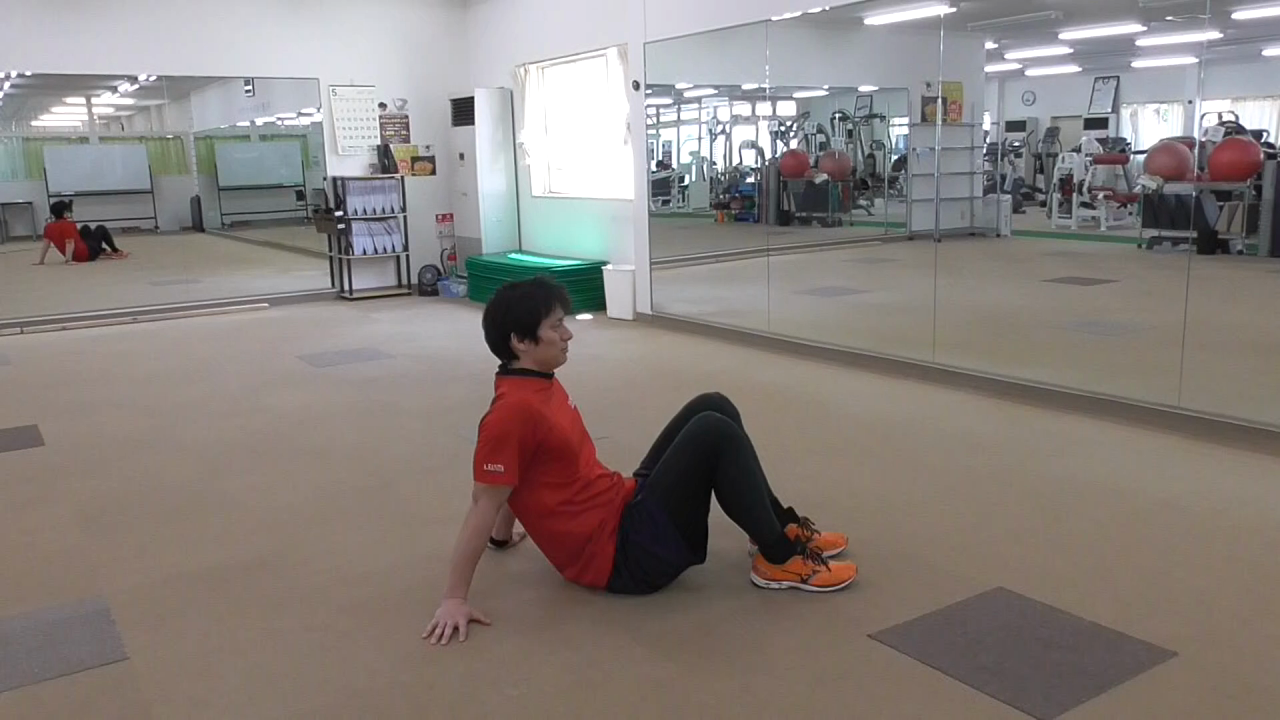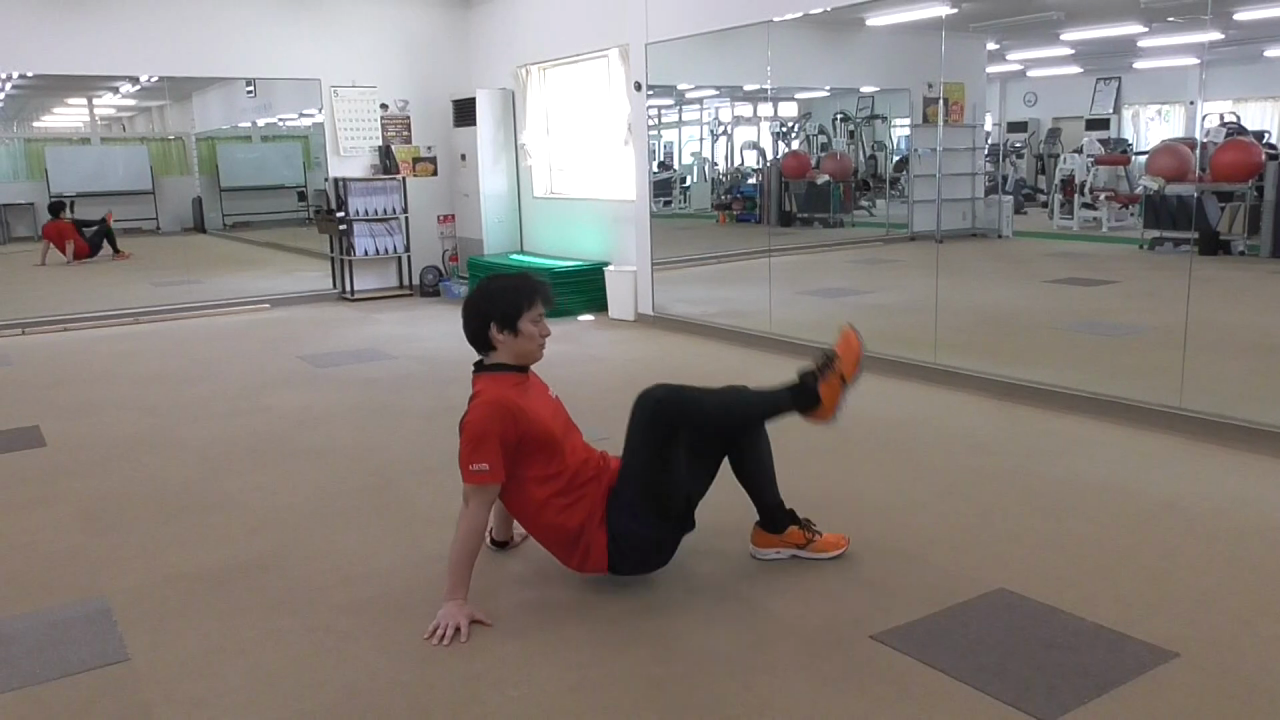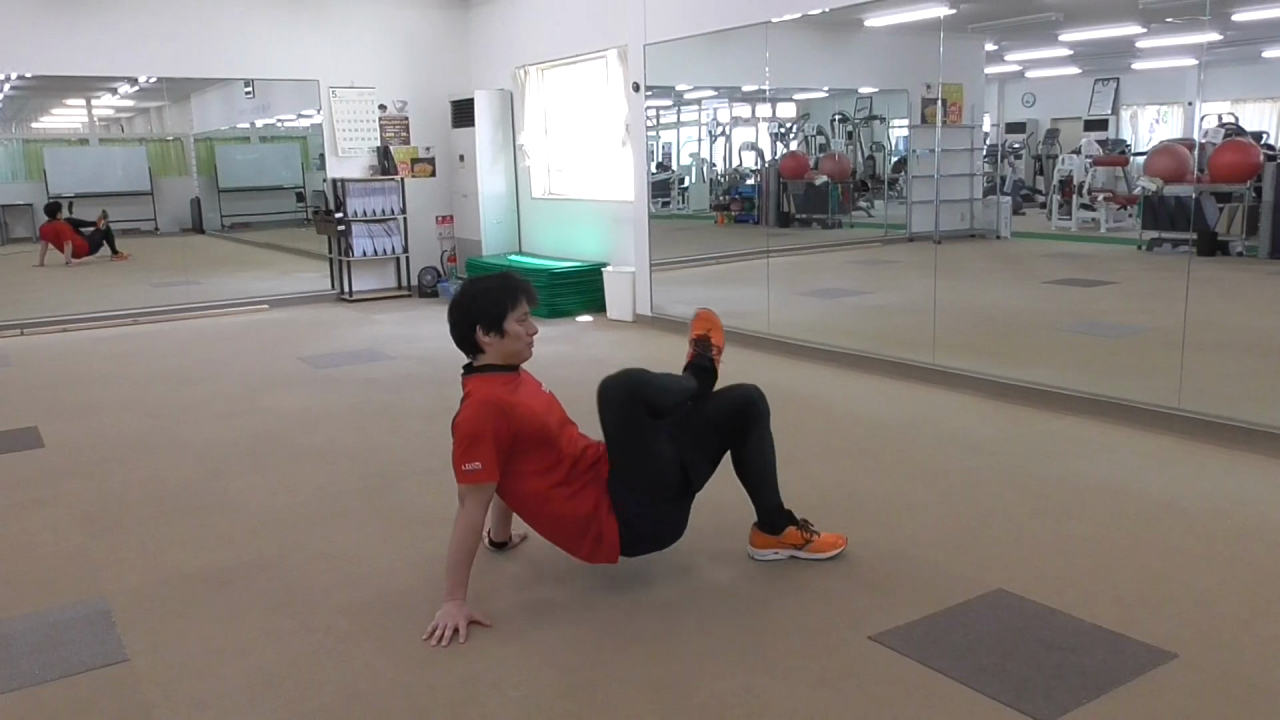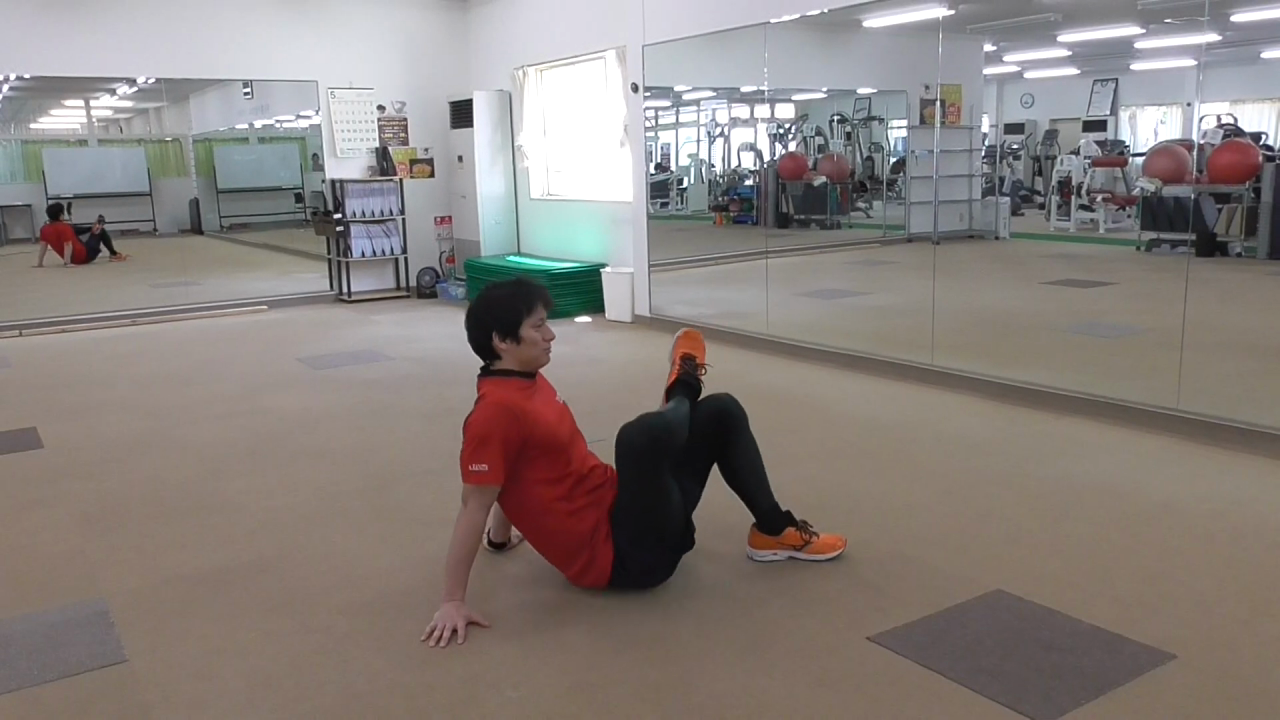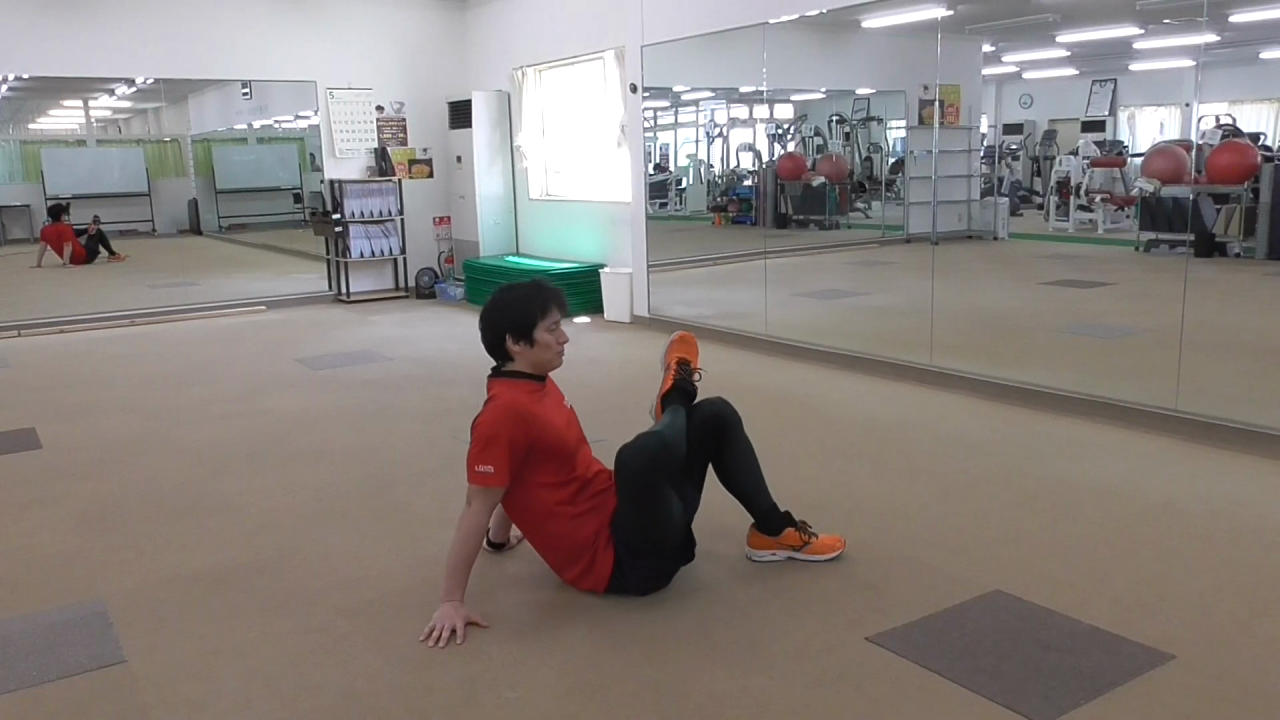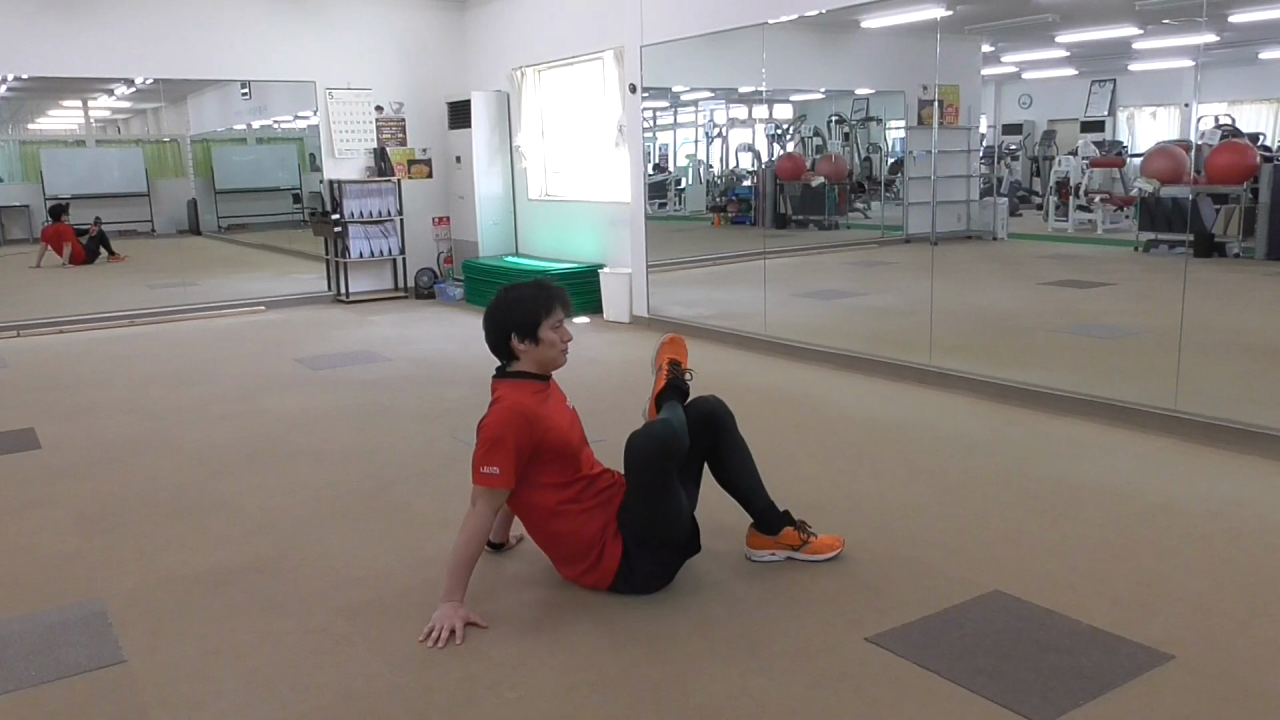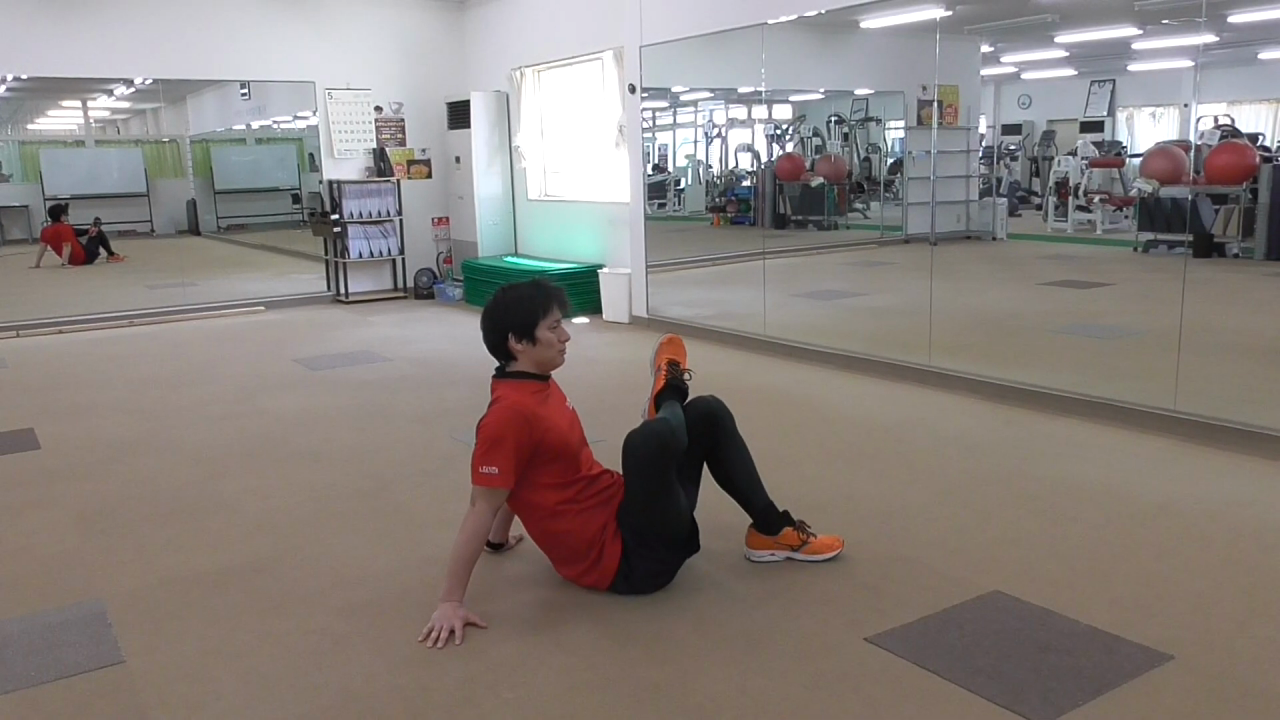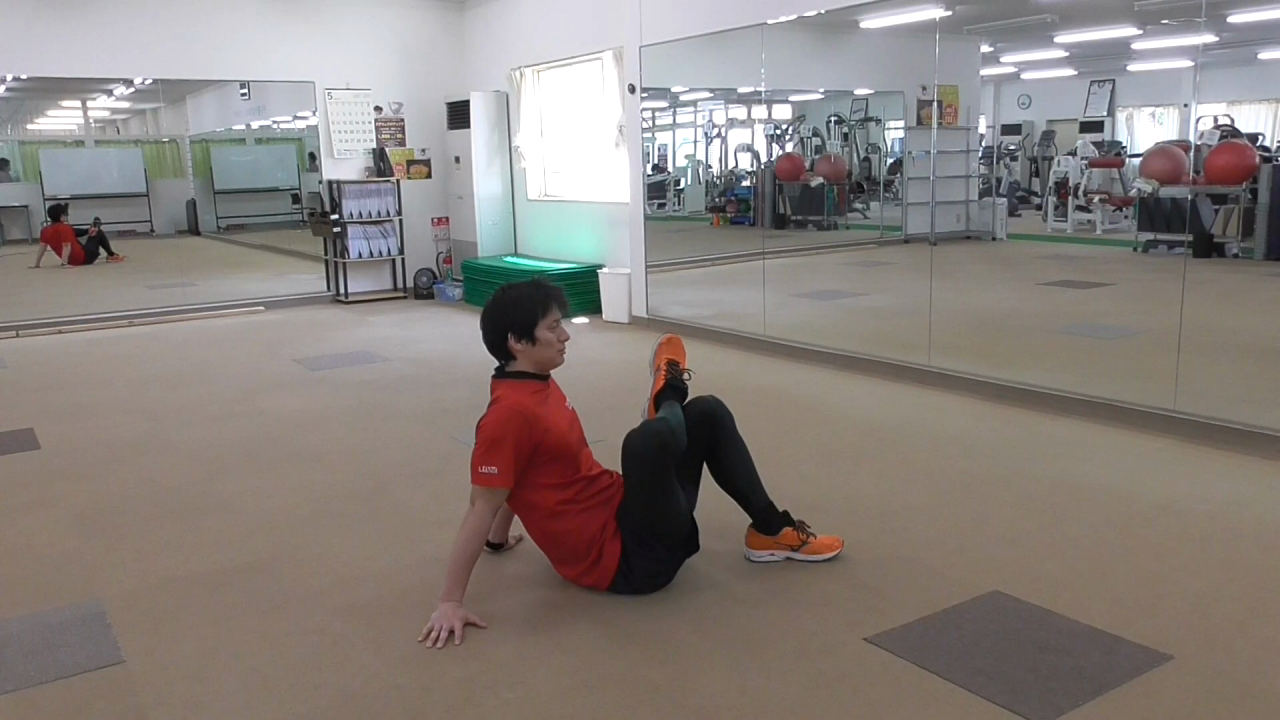
dt=0.5s
person 1, frame 1
left shoulder: (541, 384)
right shoulder: (514, 410)
left elbow: (522, 481)
right elbow: (485, 503)
left wrist: (504, 534)
right wrist: (455, 598)
left hip: (626, 508)
right hip: (625, 554)
left knee: (713, 408)
right knee: (715, 434)
left ankle: (778, 525)
right ankle: (779, 559)
person 1, frame 2
left shoulder: (517, 380)
right shoulder: (491, 407)
left elbow: (521, 474)
right elbow: (475, 503)
left wrist: (503, 534)
right wrist: (455, 600)
left hip: (618, 496)
right hip: (620, 534)
left knee: (740, 405)
right knee: (658, 402)
left ankle: (776, 529)
right ankle: (803, 396)
person 1, frame 3
left shoulder: (510, 378)
right shoulder: (483, 407)
left elbow: (515, 469)
right elbow: (472, 503)
left wrist: (501, 536)
right wrist: (454, 601)
left hip: (620, 484)
right hip: (626, 516)
left knee: (746, 402)
right knee: (622, 387)
left ankle: (774, 530)
right ankle: (697, 379)
person 1, frame 4
left shoulder: (529, 382)
right shoulder: (496, 410)
left elbow: (518, 477)
right elbow: (474, 504)
left wrist: (501, 537)
right wrist: (452, 601)
left hip: (617, 509)
right hip: (618, 550)
left knee: (723, 412)
right knee: (643, 433)
left ankle: (774, 531)
right ankle: (681, 394)
person 1, frame 5
left shoulder: (536, 383)
right shoulder: (505, 411)
left elbow: (519, 479)
right elbow: (478, 505)
left wrist: (500, 536)
right wrist: (451, 602)
left hip: (619, 515)
right hip: (620, 559)
left knee: (717, 416)
right knee: (643, 454)
left ankle: (773, 532)
right ankle: (675, 403)
person 1, frame 6
left shoulder: (538, 384)
right shoulder: (511, 412)
left elbow: (522, 483)
right elbow: (483, 505)
left wrist: (501, 538)
right wrist: (451, 602)
left hip: (621, 513)
right hip: (624, 556)
left knee: (710, 413)
right knee: (654, 439)
left ankle: (772, 530)
right ankle: (670, 399)
person 1, frame 7
left shoulder: (538, 385)
right shoulder: (510, 413)
left elbow: (524, 479)
right elbow: (483, 506)
left wrist: (500, 538)
right wrist: (450, 602)
left hip: (619, 514)
right hip: (626, 556)
left knee: (709, 414)
right knee: (651, 439)
left ankle: (772, 530)
right ankle: (668, 400)
person 1, frame 8
left shoulder: (538, 385)
right shoulder: (510, 413)
left elbow: (522, 481)
right elbow: (482, 505)
left wrist: (500, 539)
right wrist: (450, 602)
left hip: (619, 513)
right hip: (624, 557)
left knee: (709, 414)
right knee: (650, 438)
left ankle: (771, 530)
right ankle: (668, 400)
